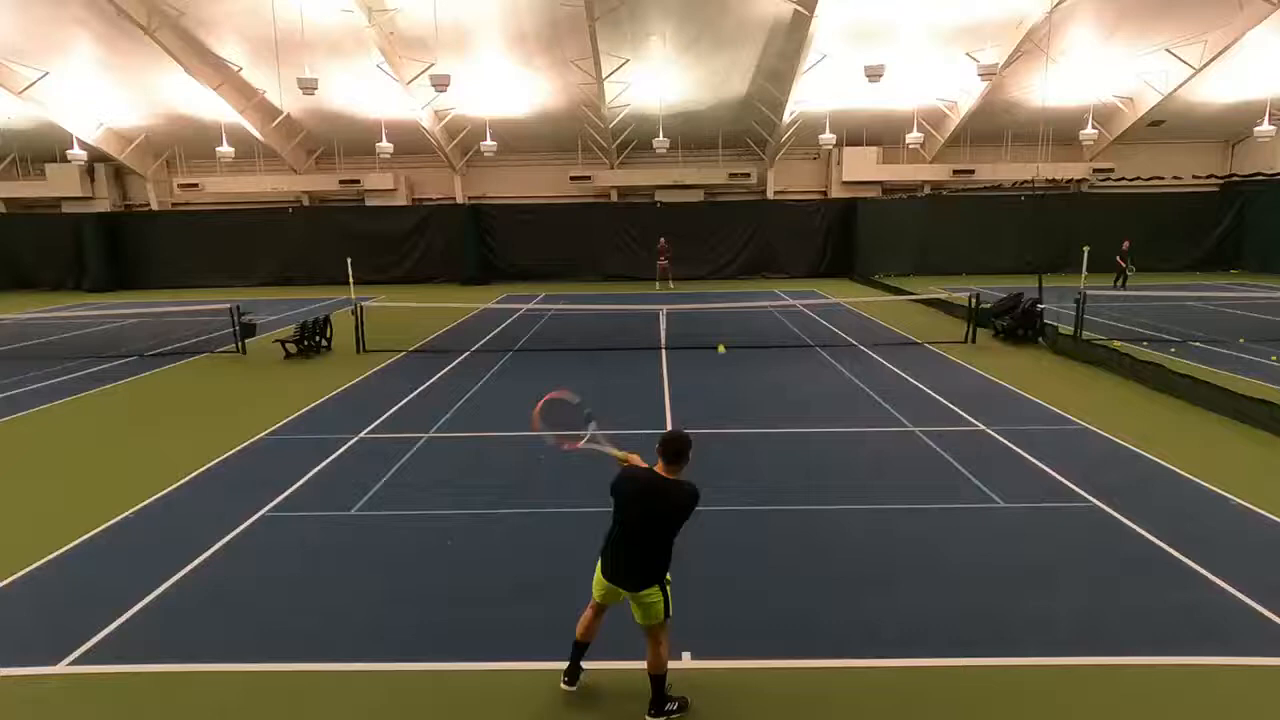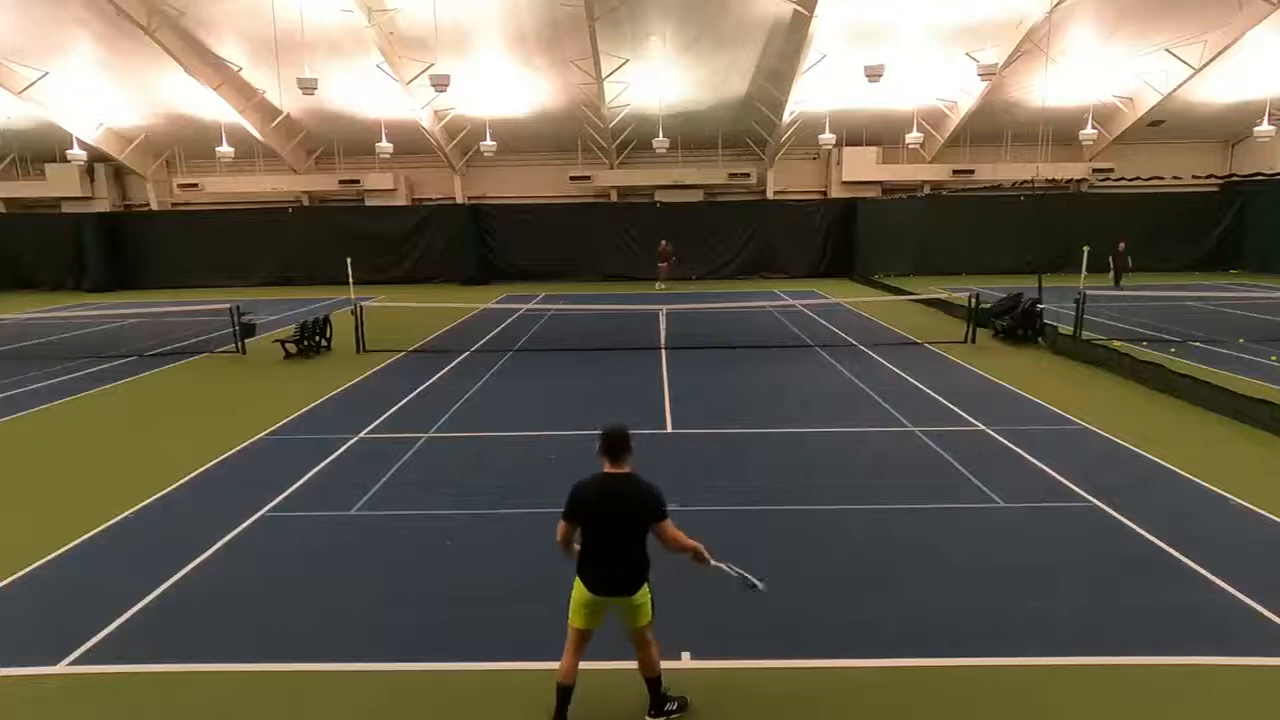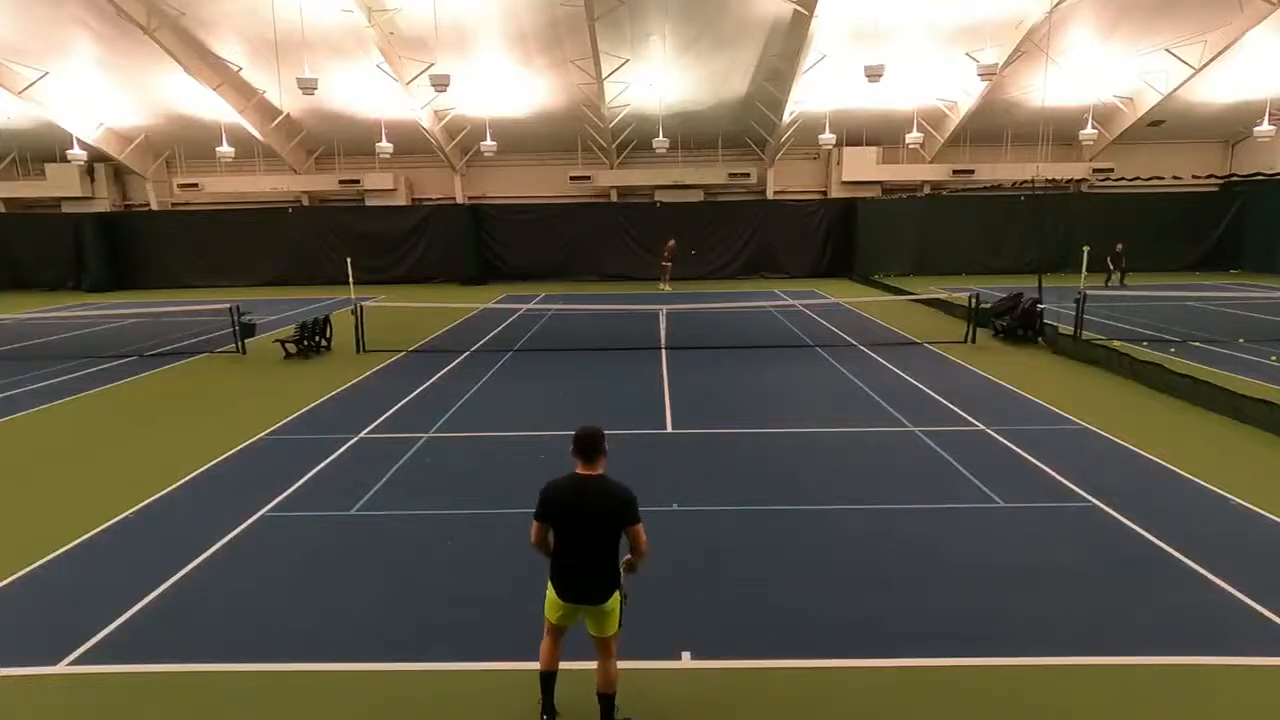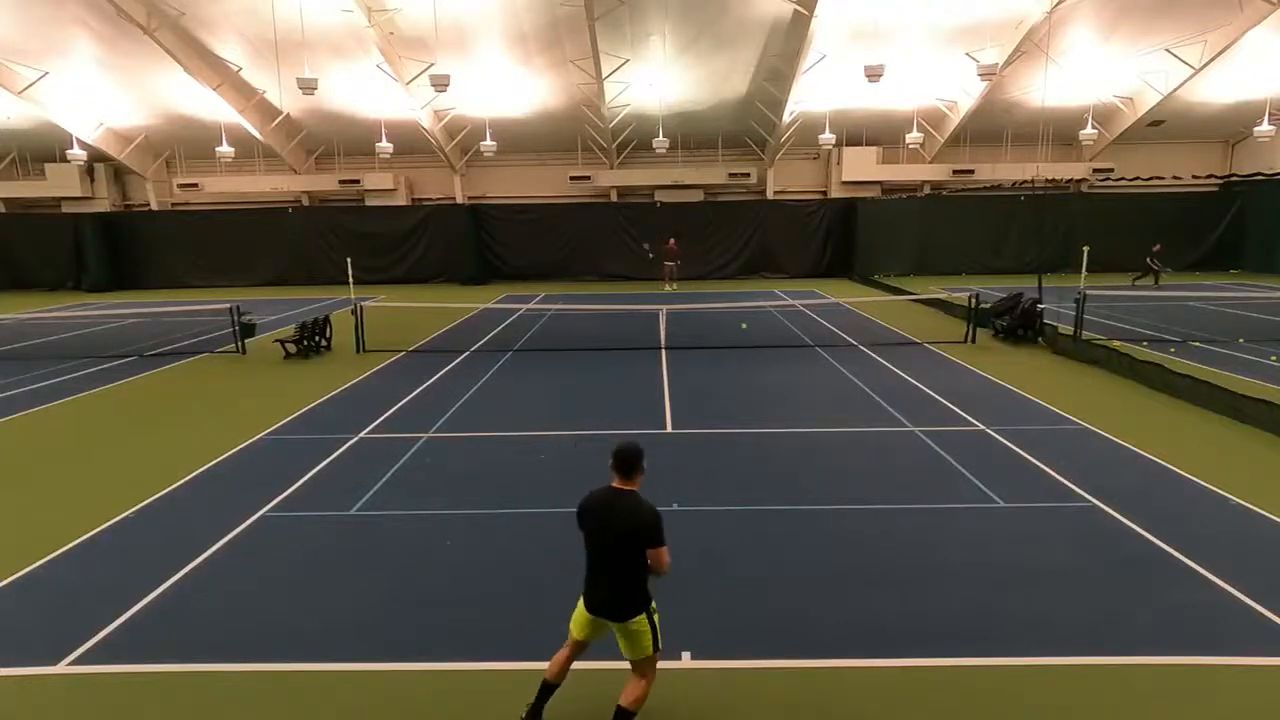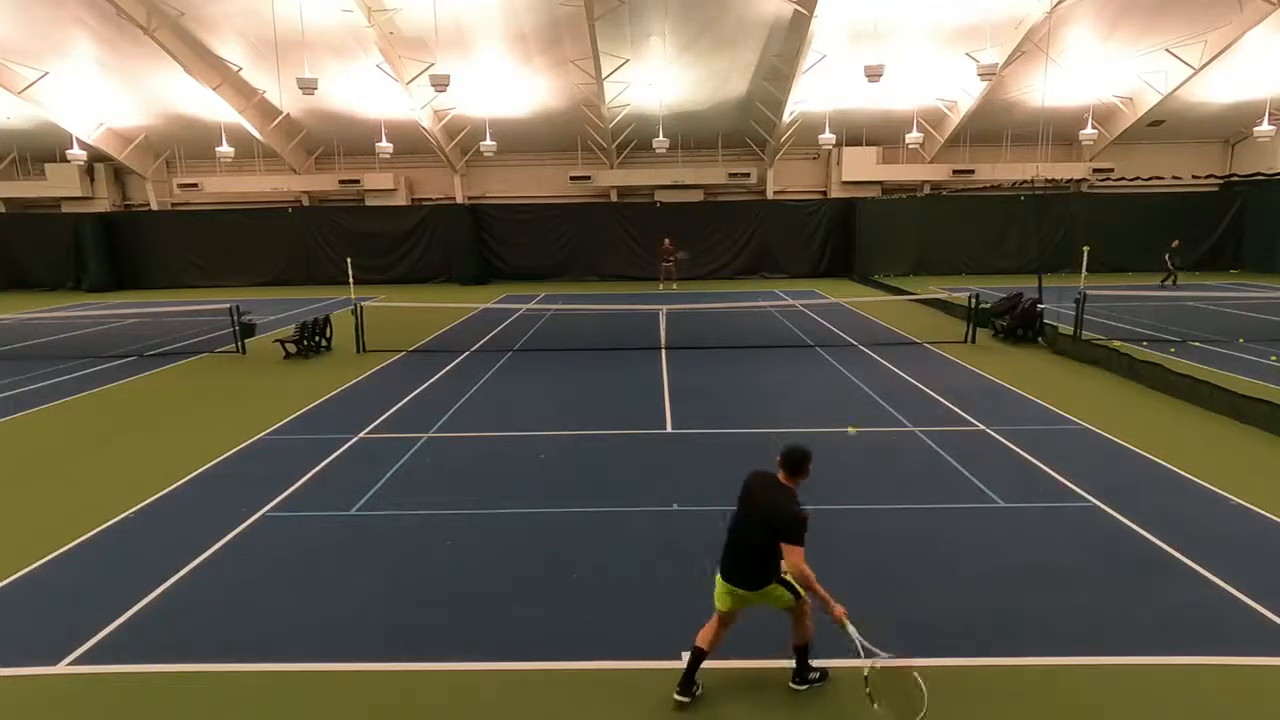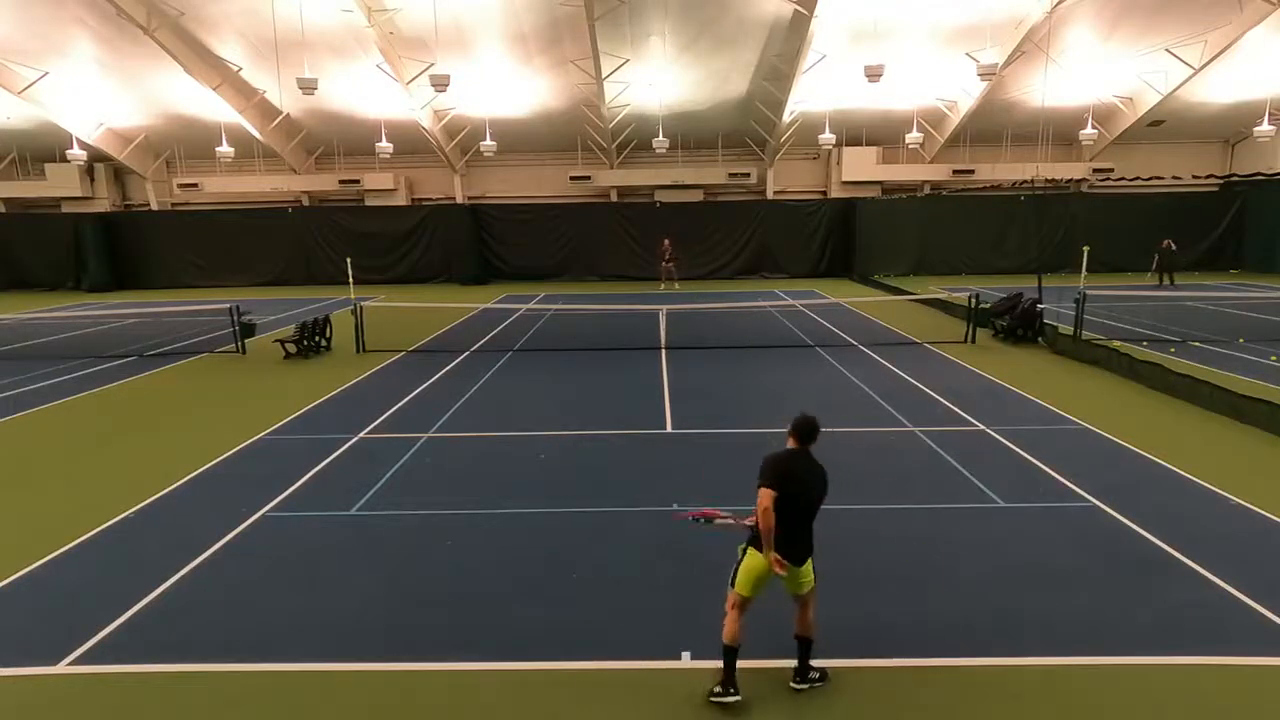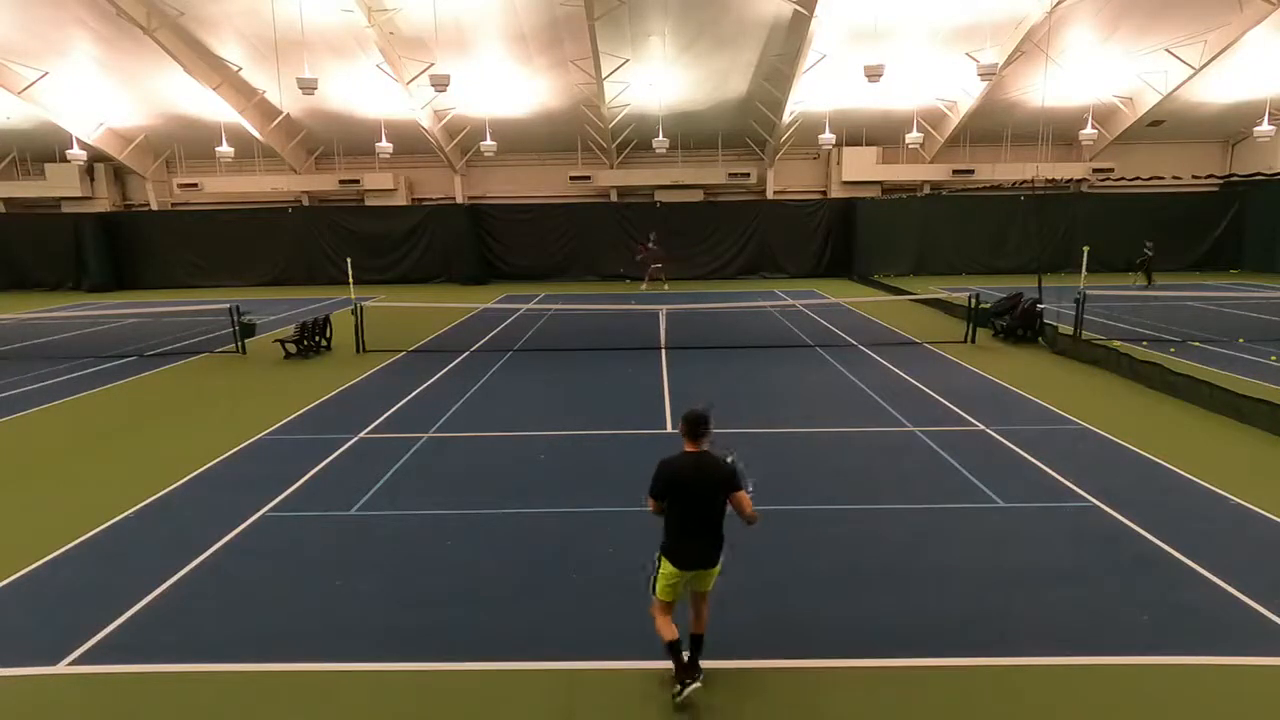
dt=0.7s
person 1, frame 1
left shoulder: (628, 478)
right shoulder: (689, 495)
right wrist: (640, 464)
left hip: (609, 567)
right hip: (647, 579)
left knee: (595, 608)
right knee: (657, 638)
left ankle: (572, 671)
person 1, frame 2
left shoulder: (582, 490)
right shoulder: (647, 493)
left elbow: (563, 538)
right elbow: (669, 539)
left wrist: (575, 553)
right wrist: (697, 548)
left hip: (590, 582)
right hip: (632, 584)
left knee: (573, 647)
right knee: (644, 643)
person 1, frame 3
left shoulder: (552, 491)
right shoulder: (621, 495)
left elbow: (537, 540)
right elbow: (640, 545)
right wrist: (634, 563)
left hip: (562, 584)
right hip: (603, 588)
left knee: (552, 636)
right knee: (606, 654)
person 1, frame 4
left shoulder: (589, 502)
right shoulder: (647, 514)
right elbow: (661, 566)
left hip: (594, 599)
right hip: (631, 606)
left knee: (571, 649)
right knee: (644, 673)
person 1, frame 5
left shoulder: (757, 479)
right shoulder: (792, 513)
right elbow: (796, 567)
right wrist: (830, 604)
left hip: (728, 570)
right hip: (761, 580)
left knee: (720, 621)
right knee: (802, 610)
left ankle: (685, 685)
right ankle: (802, 673)
person 1, frame 6
left shoulder: (775, 462)
right shoulder: (820, 473)
left elbow: (765, 508)
left wrist: (768, 551)
left hip: (762, 550)
right hip: (799, 554)
left knee: (734, 609)
right knee: (805, 604)
left ankle: (728, 684)
right ankle: (803, 671)
person 1, frame 7
left shoulder: (667, 467)
right shoulder: (725, 469)
left elbow: (655, 508)
right elbow: (747, 514)
right wrist: (751, 517)
left hip: (675, 556)
right hip: (710, 556)
left knee: (661, 613)
right knee: (700, 603)
left ankle: (685, 675)
right ankle: (692, 666)
